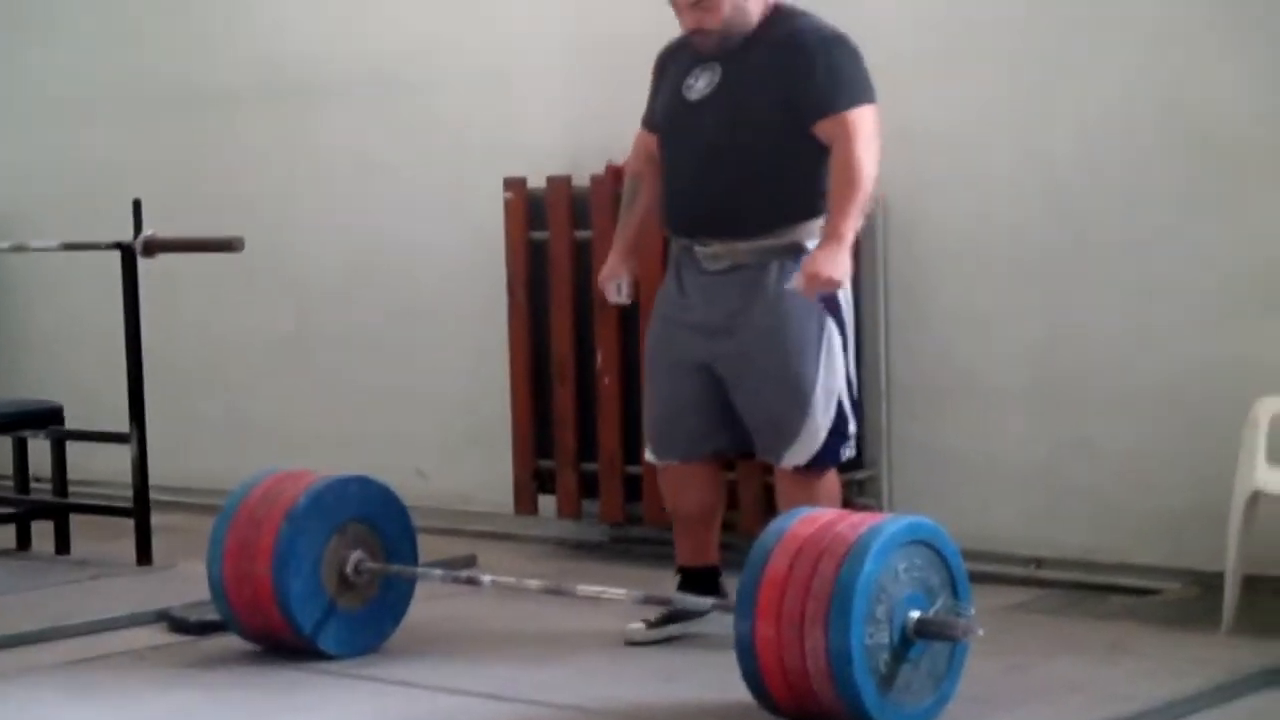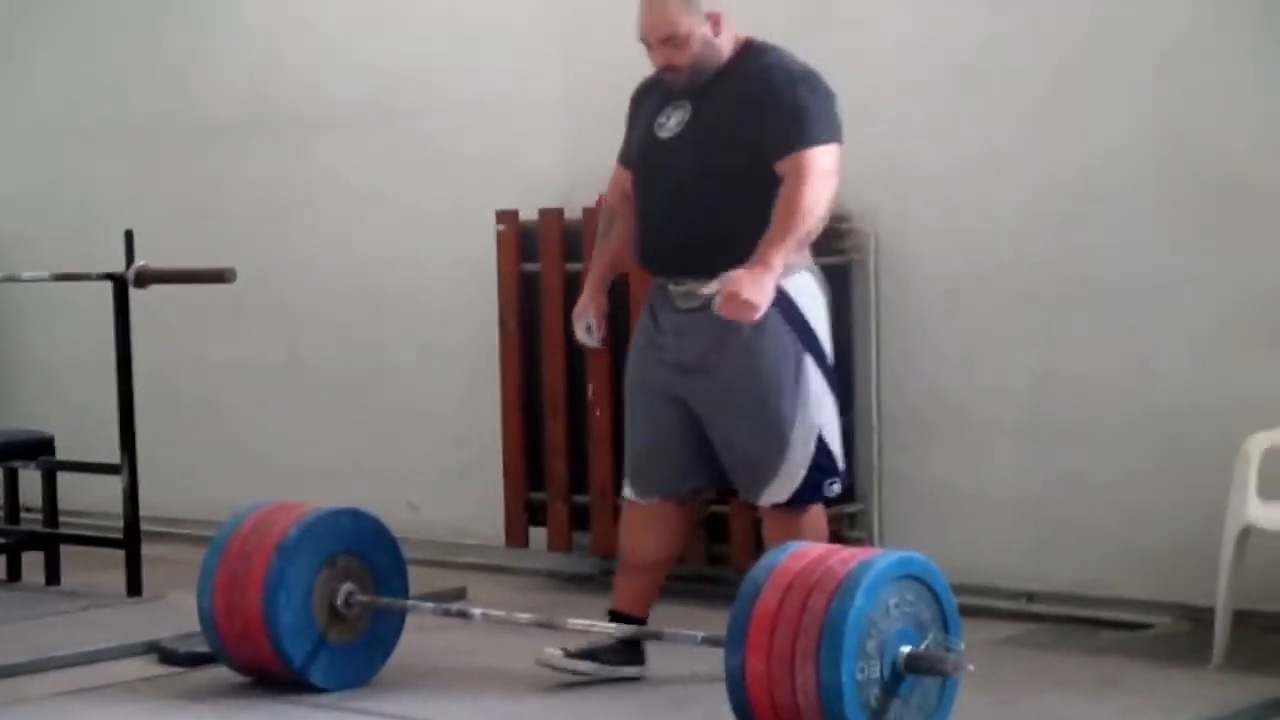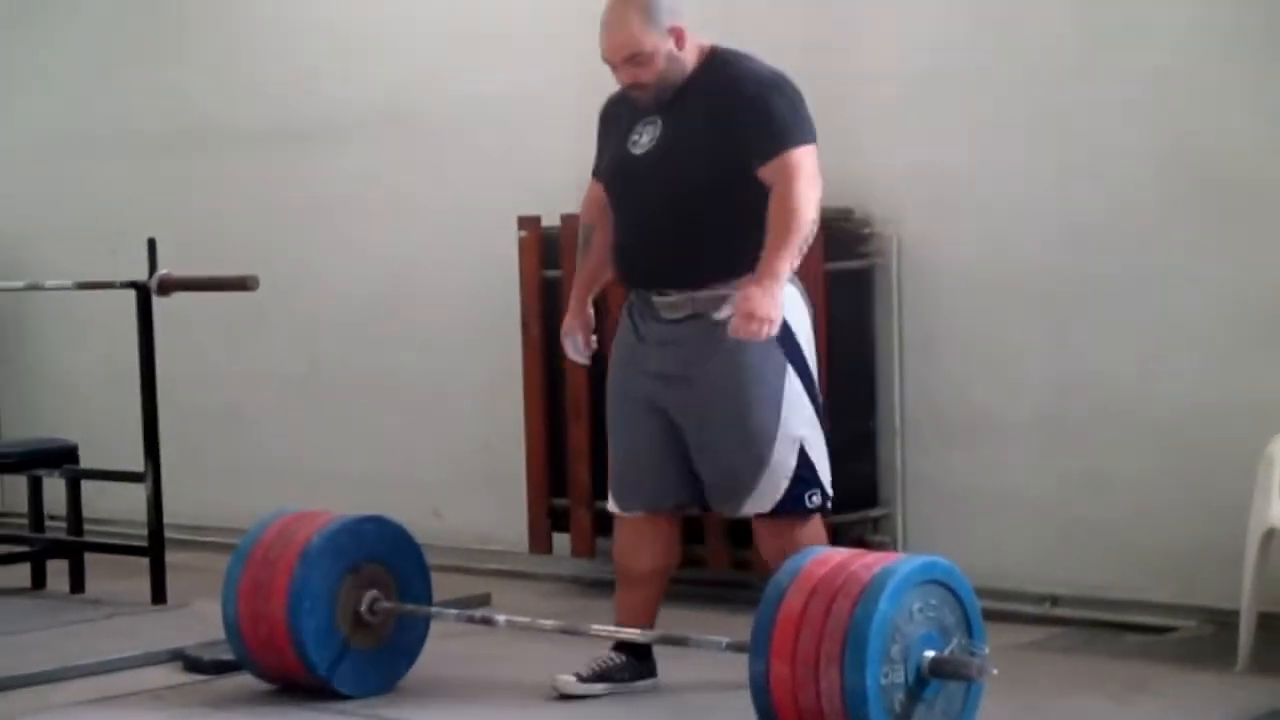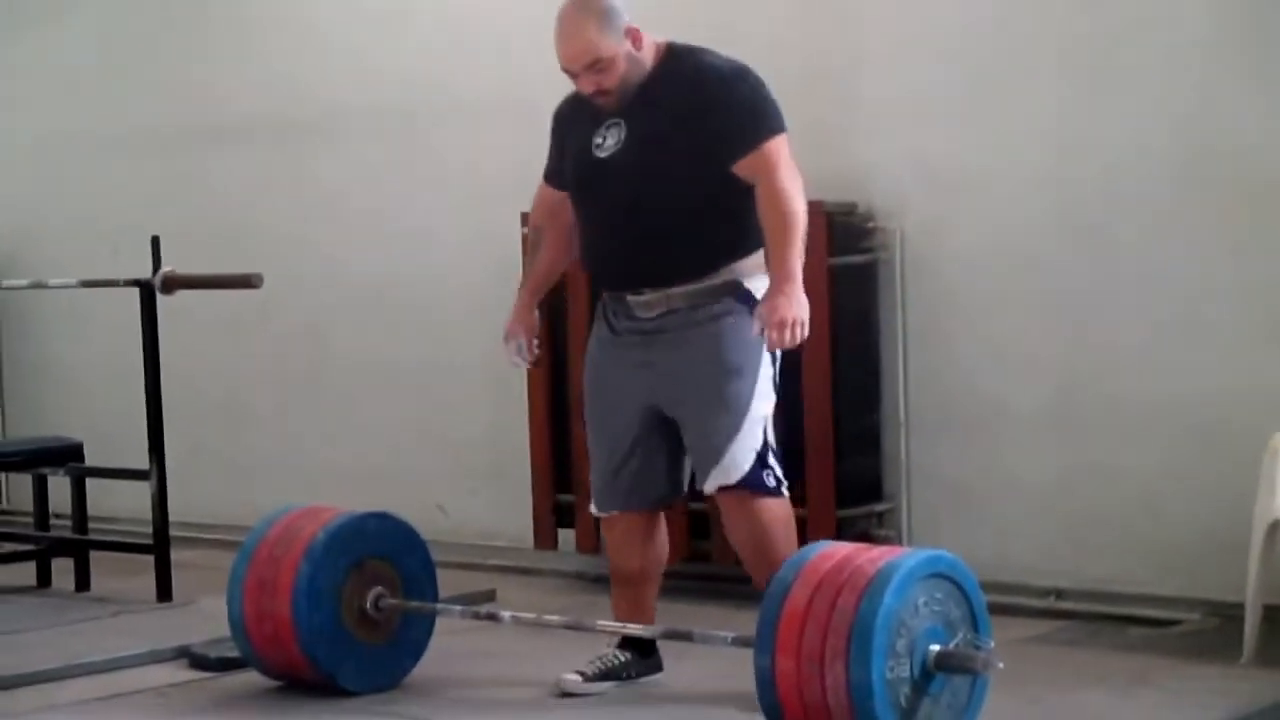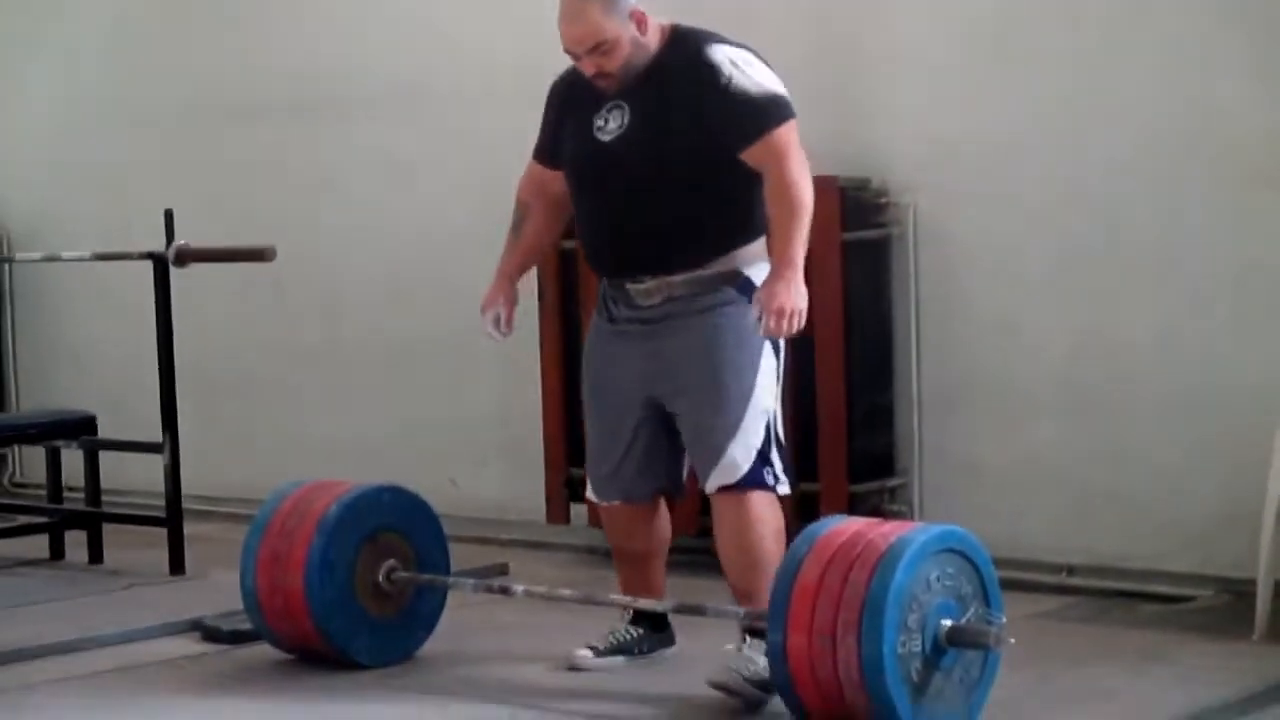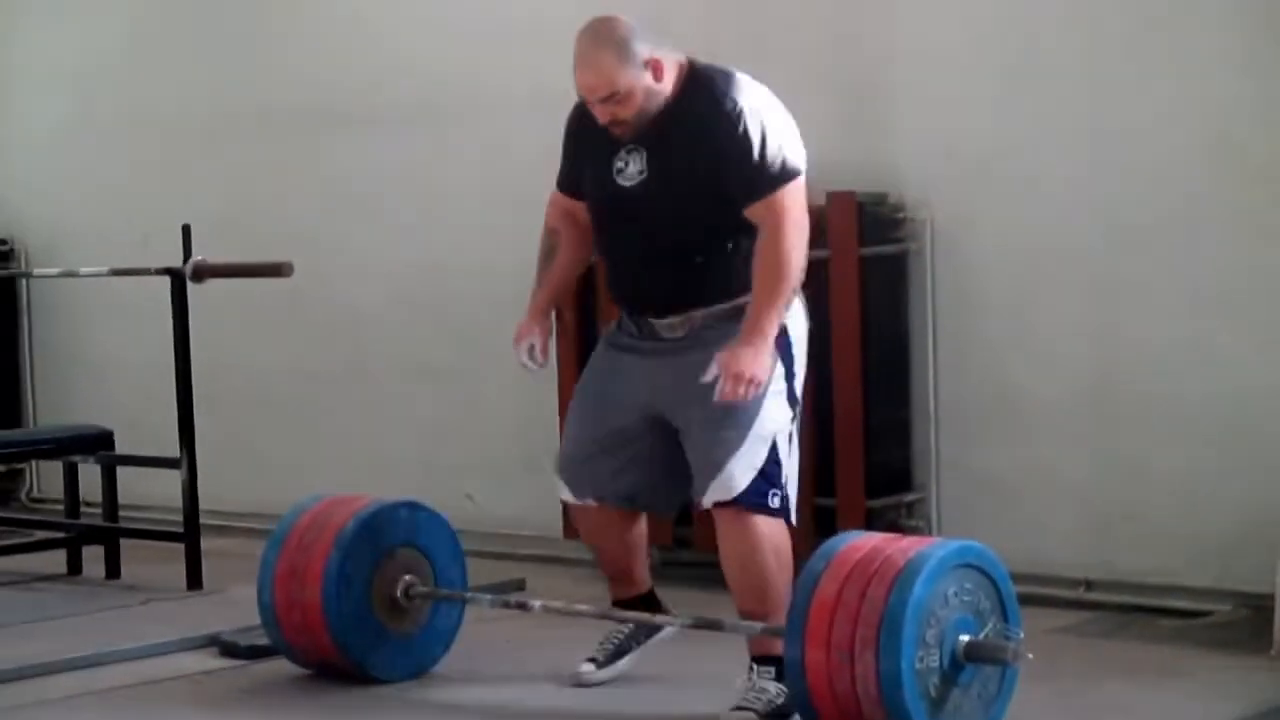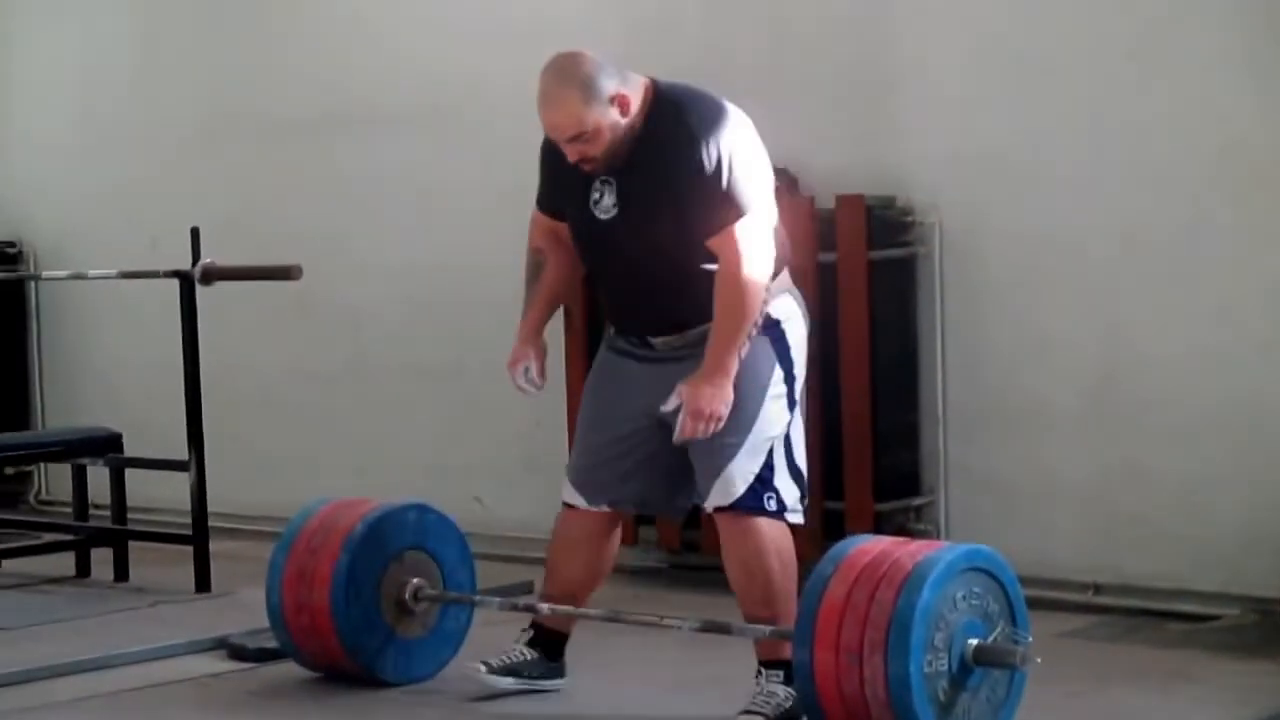
dt=0.2s
person 1, frame 1
right shoulder: (677, 61)
left elbow: (855, 142)
right elbow: (650, 158)
left wrist: (835, 243)
right wrist: (623, 246)
left hip: (784, 274)
right hip: (691, 273)
left knee: (801, 448)
right knee: (676, 445)
right ankle: (697, 587)
person 1, frame 2
left shoulder: (780, 84)
right shoulder: (651, 97)
left elbow: (813, 180)
right elbow: (625, 197)
left wrist: (762, 270)
right wrist: (596, 284)
left hip: (757, 308)
right hip: (667, 313)
left knee: (785, 483)
right knee: (651, 485)
right ankle: (624, 637)
person 1, frame 3
left shoulder: (750, 91)
right shoulder: (620, 114)
left elbow: (796, 187)
right elbow: (601, 212)
left wrist: (770, 285)
right wrist: (579, 300)
left hip: (741, 319)
right hip: (647, 325)
left knee: (777, 493)
right knee: (640, 497)
right ankle: (631, 650)
person 1, frame 4
left shoulder: (715, 87)
right shoulder: (577, 116)
left elbow: (777, 181)
right elbow: (555, 215)
left wrist: (787, 282)
right wrist: (527, 302)
left hip: (717, 310)
right hip: (622, 324)
left knee: (740, 477)
right knee: (621, 495)
right ankle: (634, 647)
person 1, frame 5
left shoulder: (718, 72)
right shoulder: (572, 94)
left elbow: (785, 168)
right elbow: (544, 192)
left wrist: (788, 272)
right wrist: (508, 276)
left hip: (719, 301)
right hip: (624, 311)
left knee: (735, 474)
right knee: (618, 483)
left ankle: (759, 644)
right ankle: (648, 621)
person 1, frame 6
left shoulder: (735, 112)
right shoulder: (588, 125)
left elbow: (786, 225)
right elbow: (569, 221)
left wrist: (756, 339)
right wrist: (539, 309)
left hip: (735, 326)
right hip: (635, 335)
left knee: (741, 494)
right knee: (588, 482)
right ankle: (639, 610)
person 1, frame 7
left shoulder: (704, 135)
right shoulder: (562, 148)
left elbow: (748, 258)
right elbow: (555, 237)
left wrist: (716, 374)
right wrist: (530, 333)
left hip: (738, 332)
right hip: (634, 347)
left knee: (745, 500)
right knee: (590, 495)
right ankle: (544, 648)
